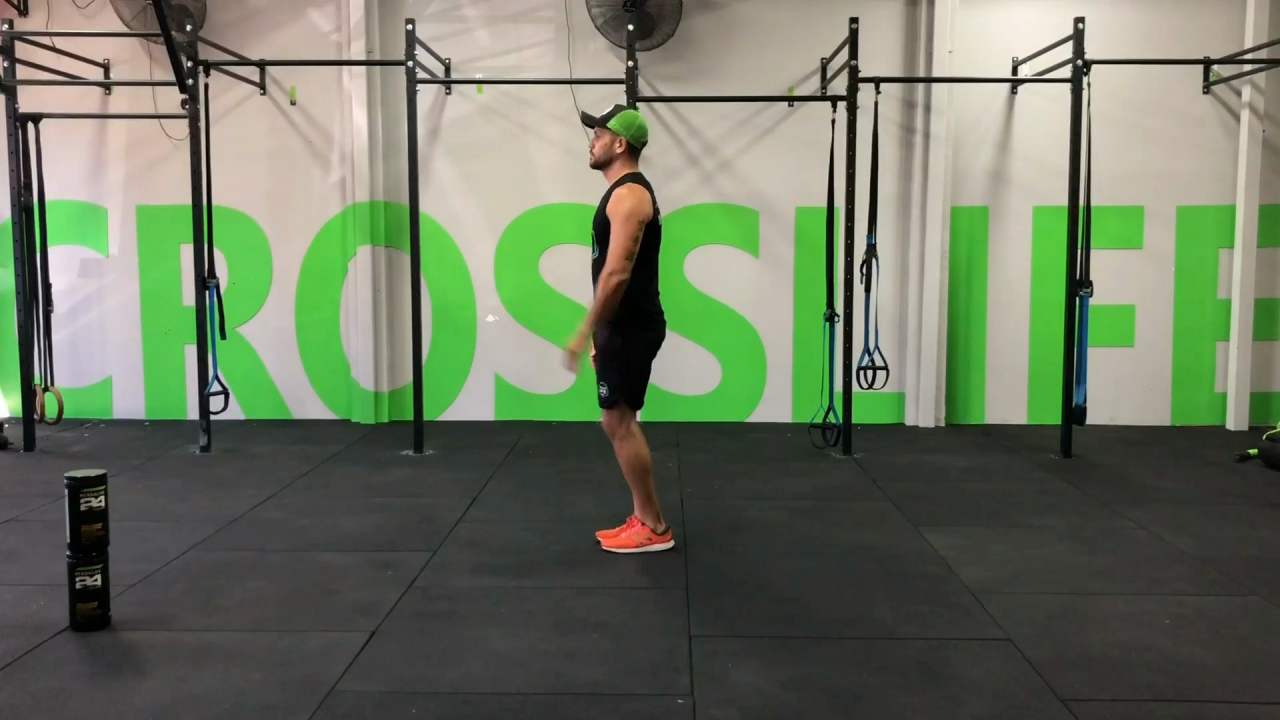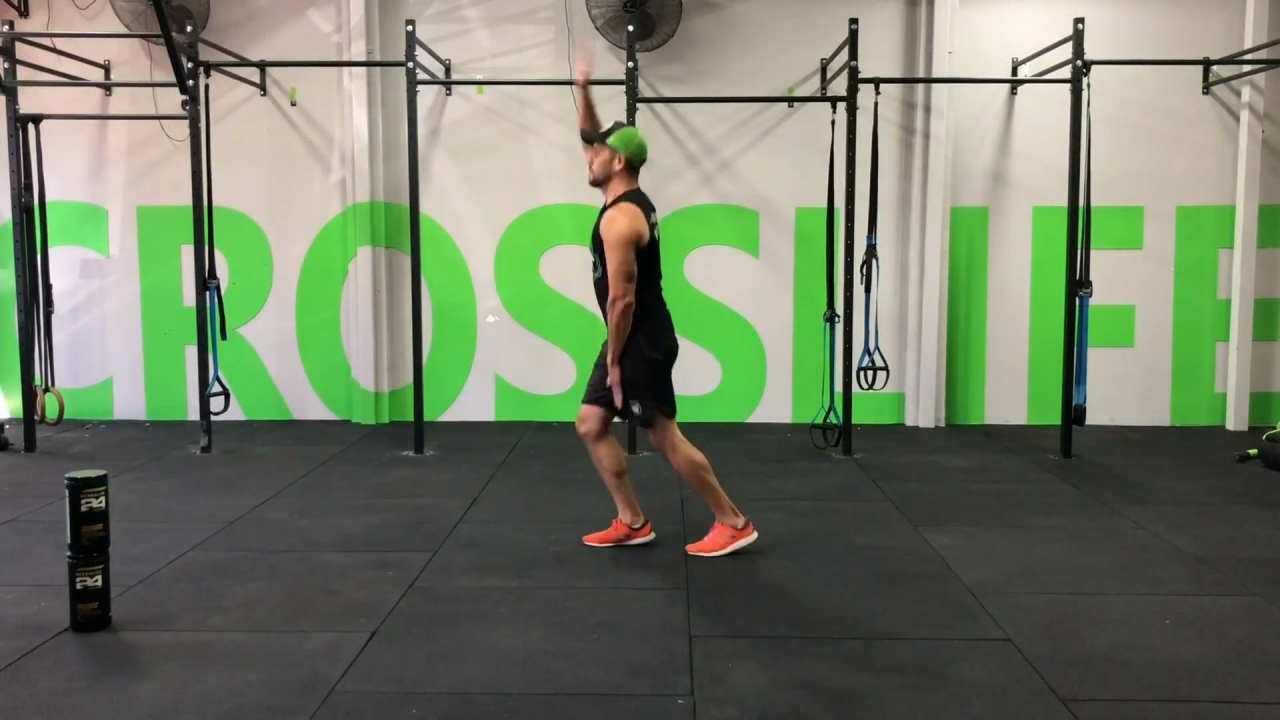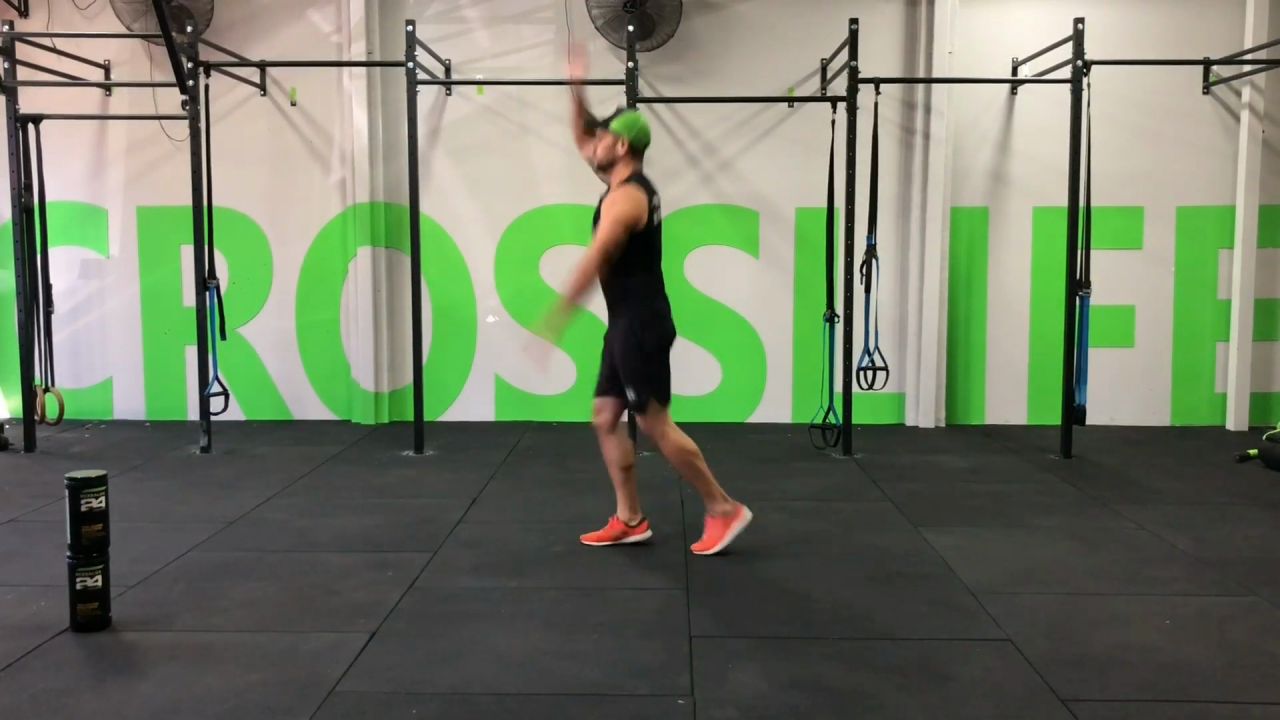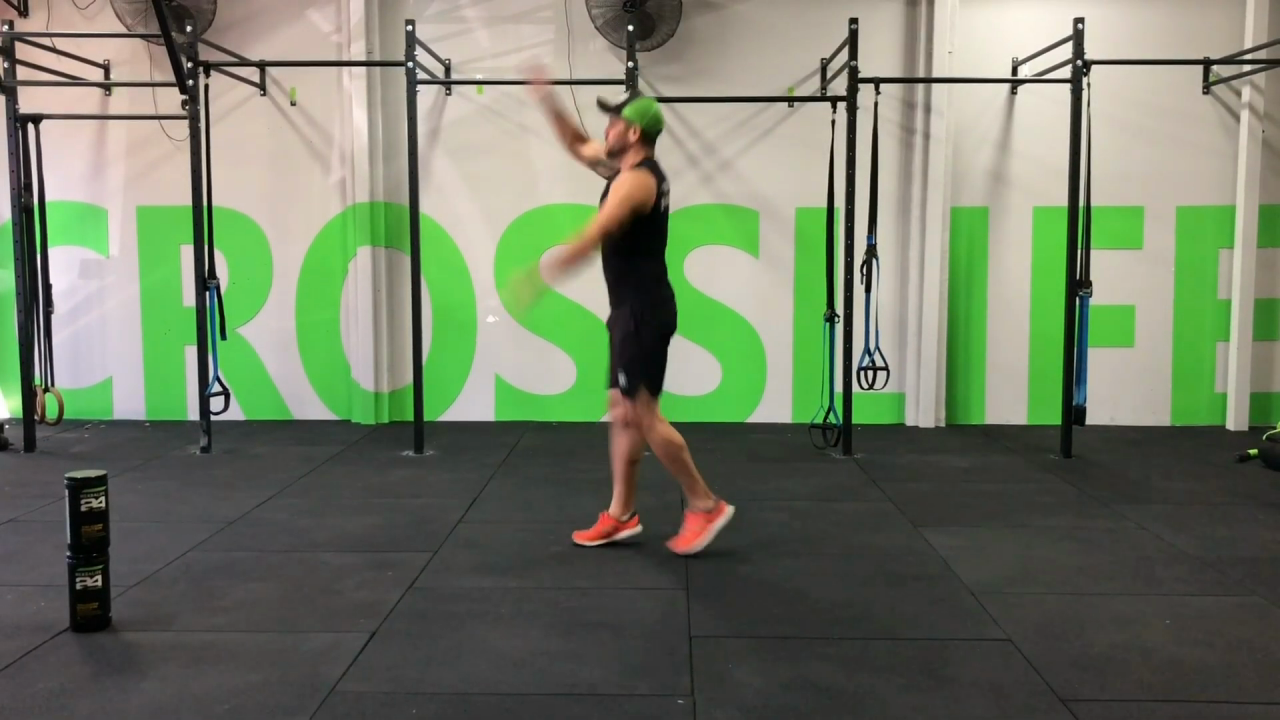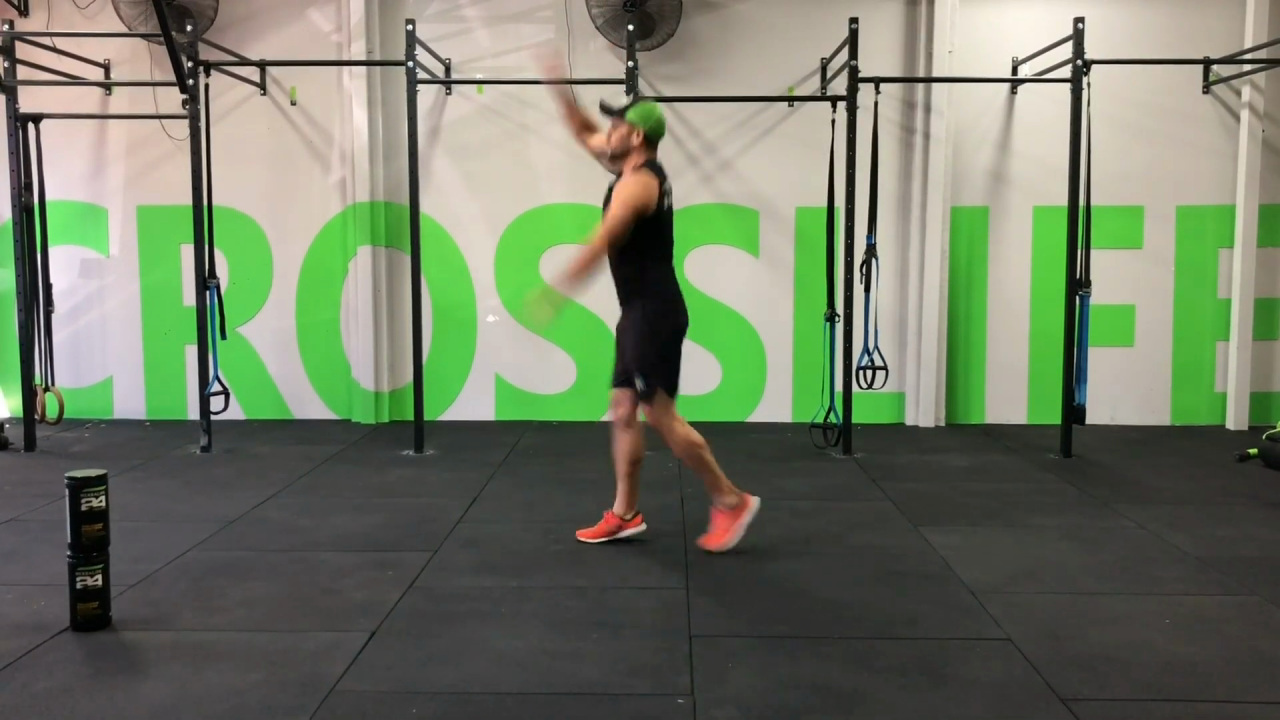
dt=1s
person 1, frame 1
left shoulder: (629, 195)
right shoulder: (627, 192)
left elbow: (616, 274)
left wrist: (585, 332)
right wrist: (601, 333)
left hip: (630, 329)
right hip: (626, 327)
left knee: (619, 426)
right knee: (620, 425)
left ankle: (653, 527)
right ankle: (644, 518)
person 1, frame 2
left shoulder: (619, 217)
right shoulder: (628, 201)
left elbow: (621, 299)
right elbow: (591, 139)
left wrist: (615, 363)
right wrist: (583, 88)
left hip: (641, 345)
right hip: (632, 342)
left knee: (665, 439)
right knee: (591, 427)
left ankle: (731, 524)
right ankle: (631, 522)
person 1, frame 3
left shoulder: (625, 197)
right shoulder: (627, 182)
left elbow: (590, 267)
right elbow: (585, 139)
left wrist: (553, 322)
right wrist: (576, 88)
left hip: (641, 325)
right hip: (628, 323)
left knee: (657, 427)
right knee: (606, 420)
left ankle: (724, 510)
right ankle: (628, 518)
person 1, frame 4
left shoulder: (636, 179)
right shoulder: (631, 170)
left elbow: (589, 239)
right elbow: (577, 144)
left wrist: (538, 278)
right wrist: (547, 97)
left hip: (644, 312)
right hip: (635, 311)
left knee: (641, 418)
right knee: (623, 414)
left ankle: (705, 505)
right ankle: (619, 515)
person 1, frame 5
left shoulder: (638, 182)
right shoulder: (638, 172)
left elbow: (594, 248)
right elbow: (585, 135)
left wrist: (551, 294)
right wrist: (560, 90)
left hip: (654, 315)
right hip: (639, 315)
left knee: (662, 421)
right knee: (623, 414)
left ankle: (731, 503)
right ankle: (623, 512)
